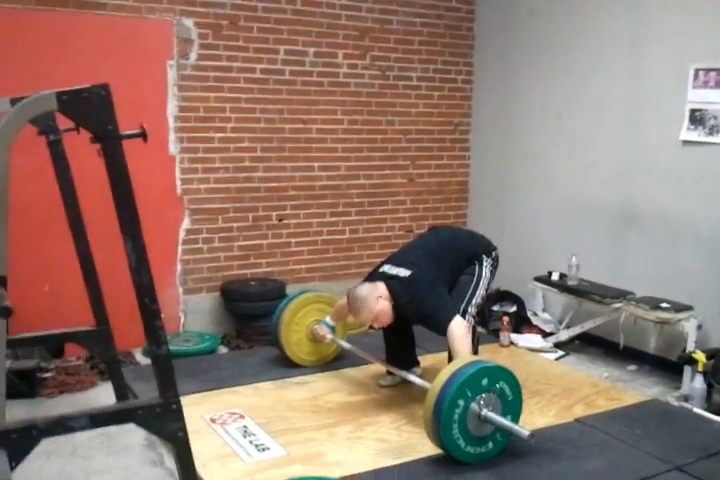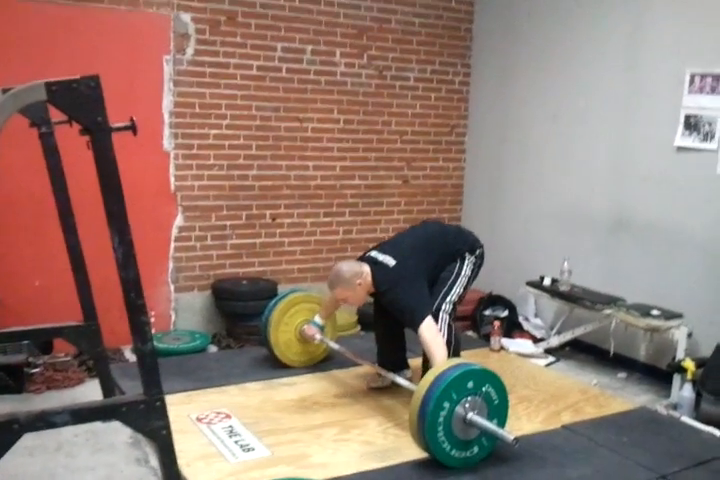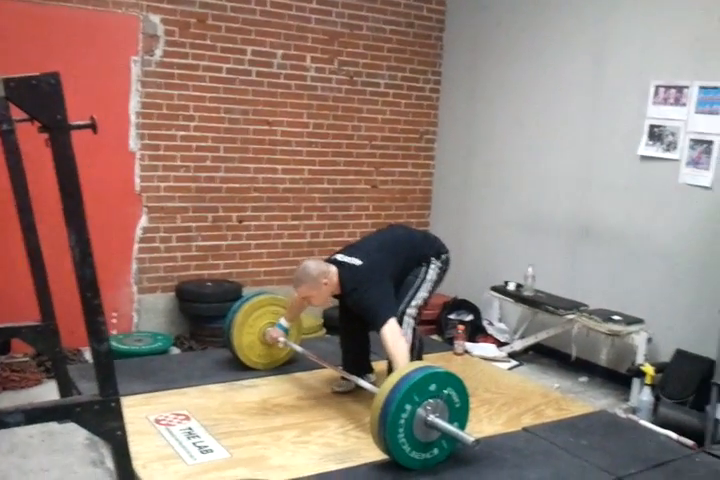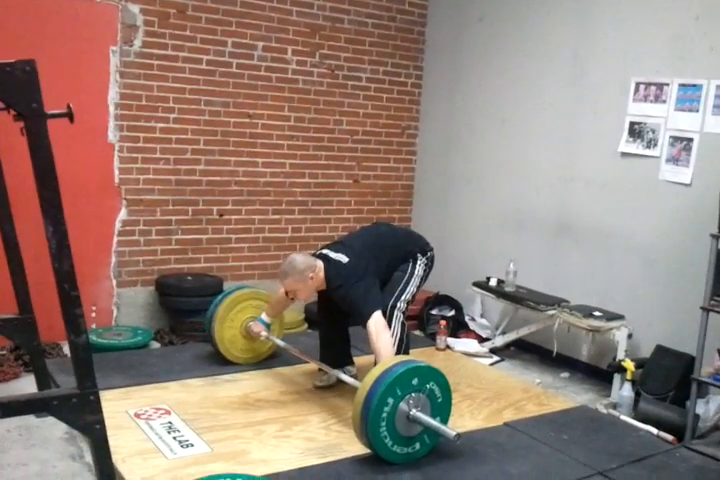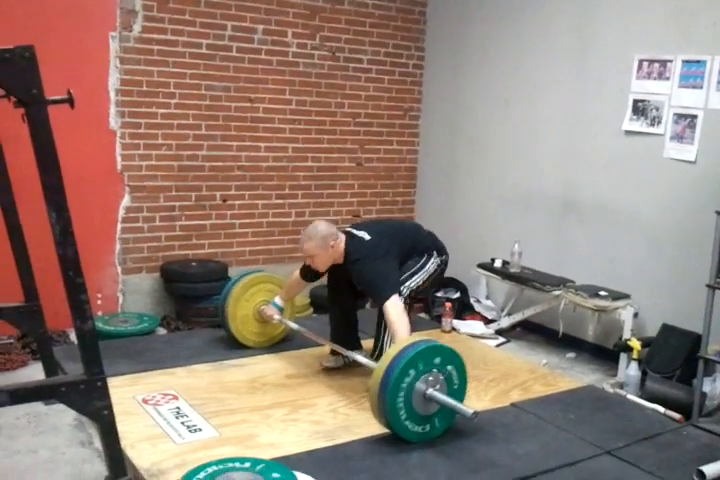
dt=0.5s
person 1, frame 1
left shoulder: (416, 294)
right shoulder: (373, 286)
left elbow: (459, 328)
right elbow: (350, 302)
right wrist: (328, 323)
left hip: (478, 257)
right hip: (441, 247)
left knee: (460, 315)
right knee: (396, 314)
right ankle: (404, 366)
person 1, frame 2
left shoulder: (396, 284)
right shoulder: (361, 269)
left elbow: (428, 331)
right elbow: (335, 296)
right wrist: (317, 323)
left hip: (463, 252)
right hip: (430, 246)
left knee: (438, 312)
right knee: (386, 307)
right ankle: (395, 368)
person 1, frame 3
left shoulder: (363, 286)
right shoulder: (326, 270)
left elbow: (391, 332)
right elbow: (300, 298)
right wrist: (282, 326)
left hip: (429, 257)
right hip: (395, 252)
left knee: (402, 314)
right knee: (350, 311)
right ankle: (359, 372)
person 1, frame 4
left shoulder: (348, 281)
right shoulder: (313, 266)
left elbow: (377, 326)
right elbow: (284, 296)
right wrist: (263, 321)
left hip: (414, 256)
right hip: (379, 251)
left knee: (390, 309)
right knee: (330, 305)
right ankle: (340, 366)
person 1, frame 5
left shoulder: (366, 260)
right shoulder: (331, 248)
left elbow: (393, 306)
right elbow: (300, 277)
right wrist: (277, 304)
left hip: (429, 254)
right hip: (395, 247)
left knee: (393, 295)
right knee: (339, 287)
right ankle: (349, 350)
